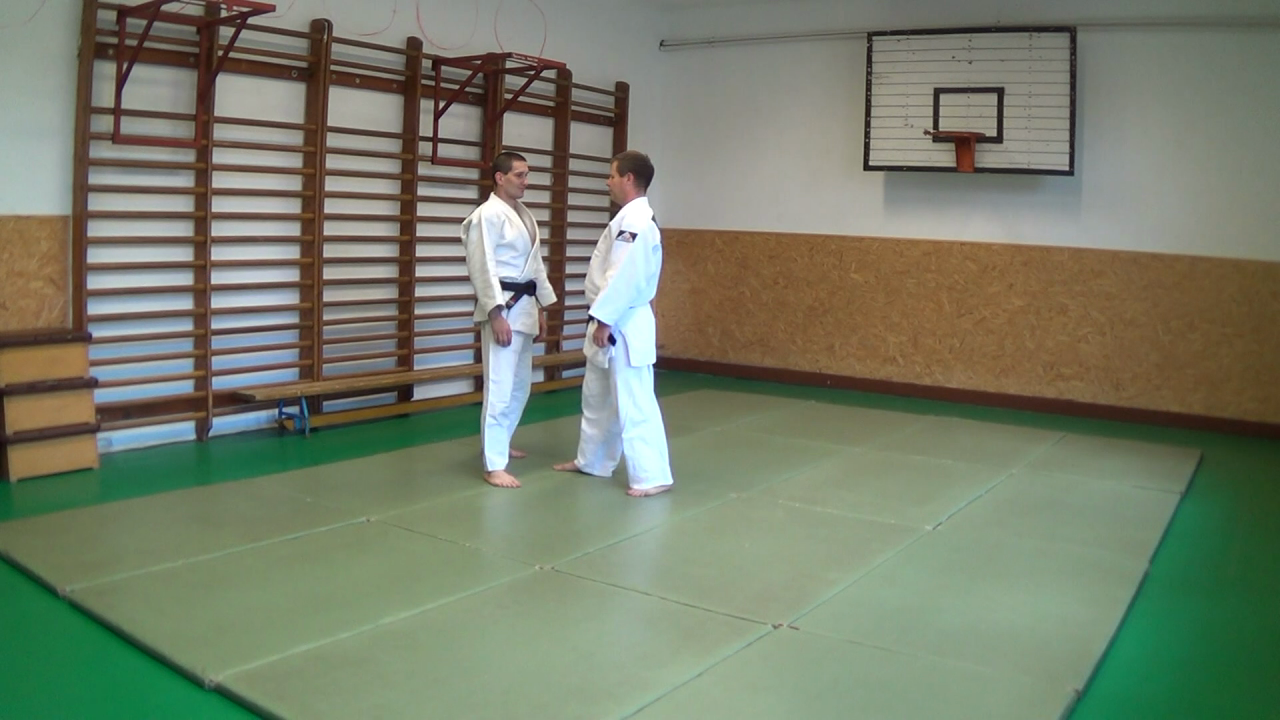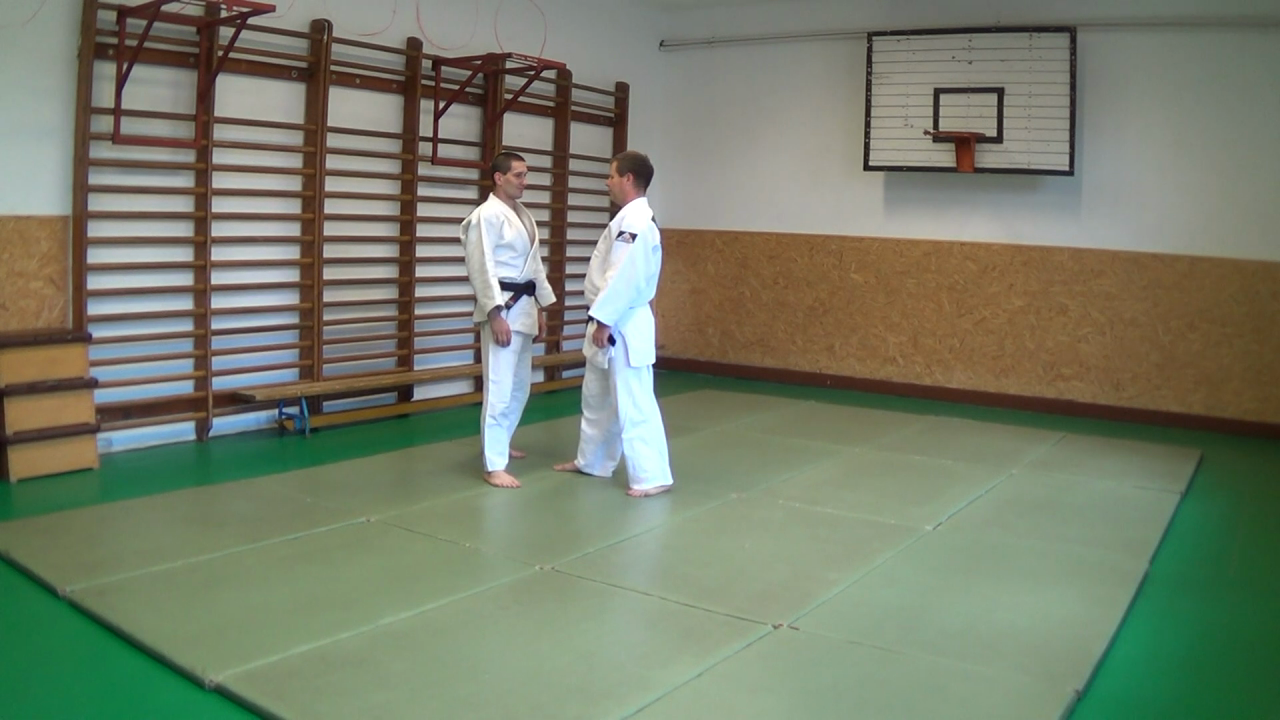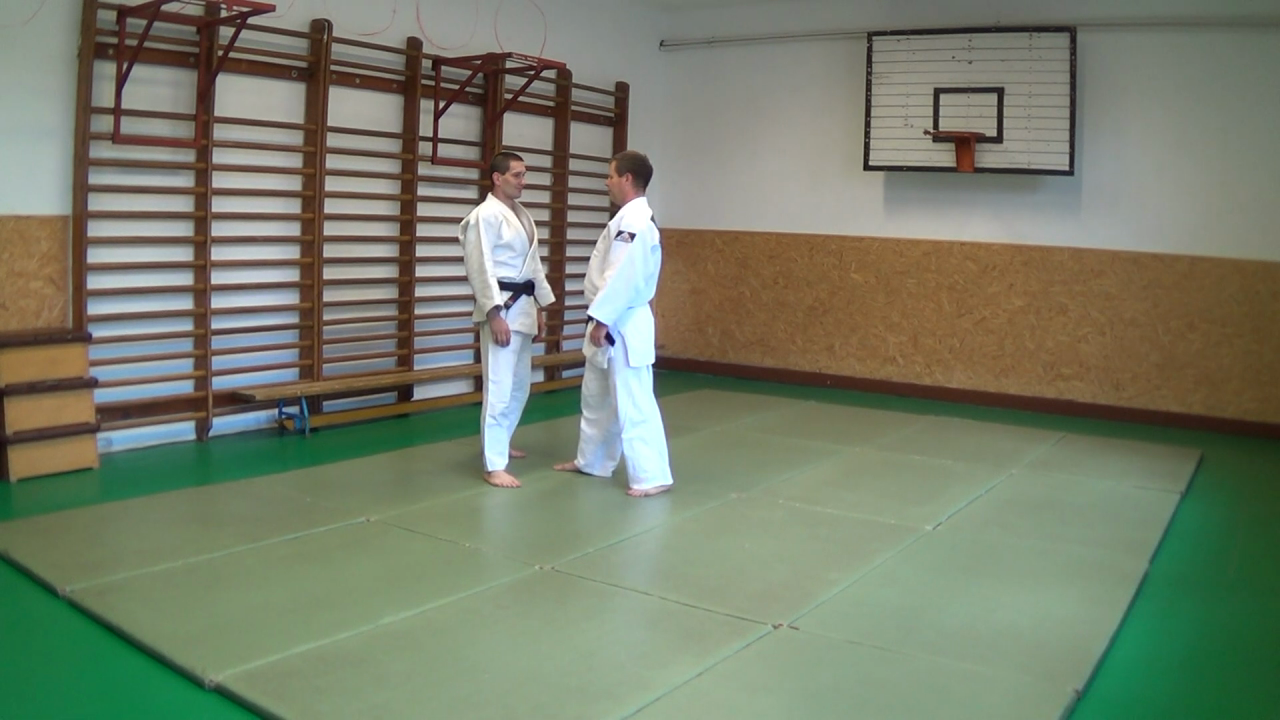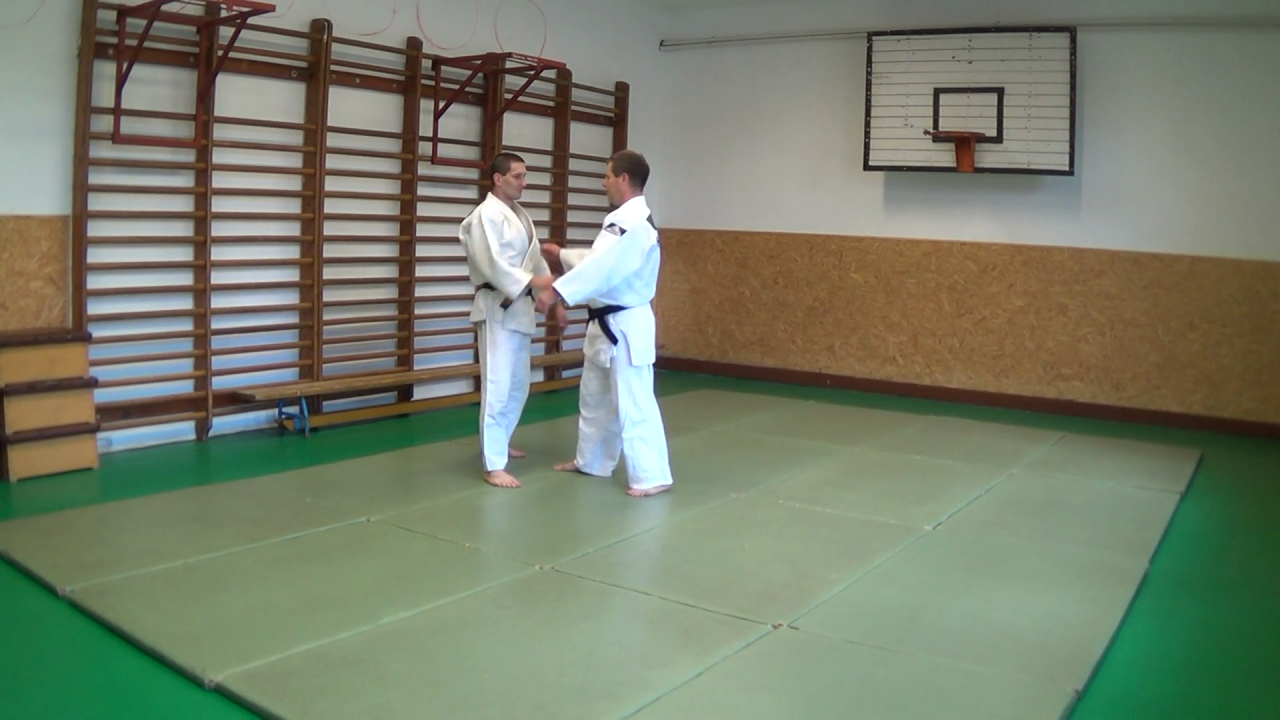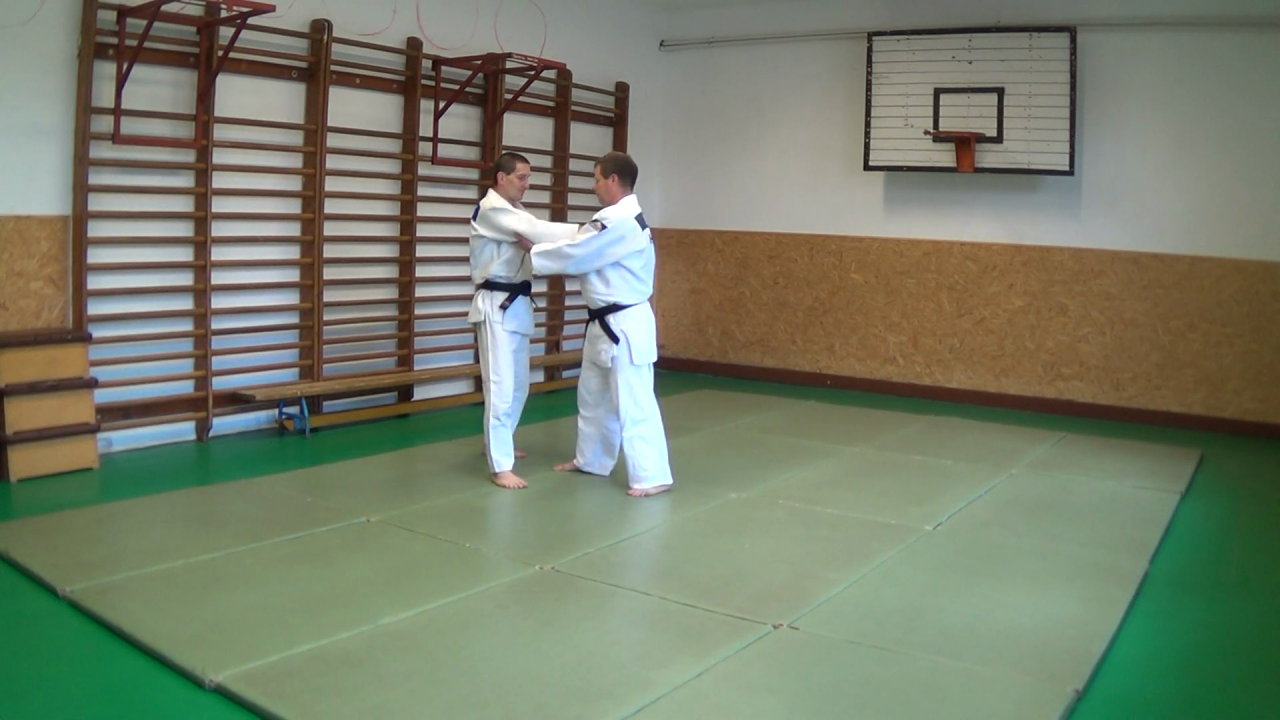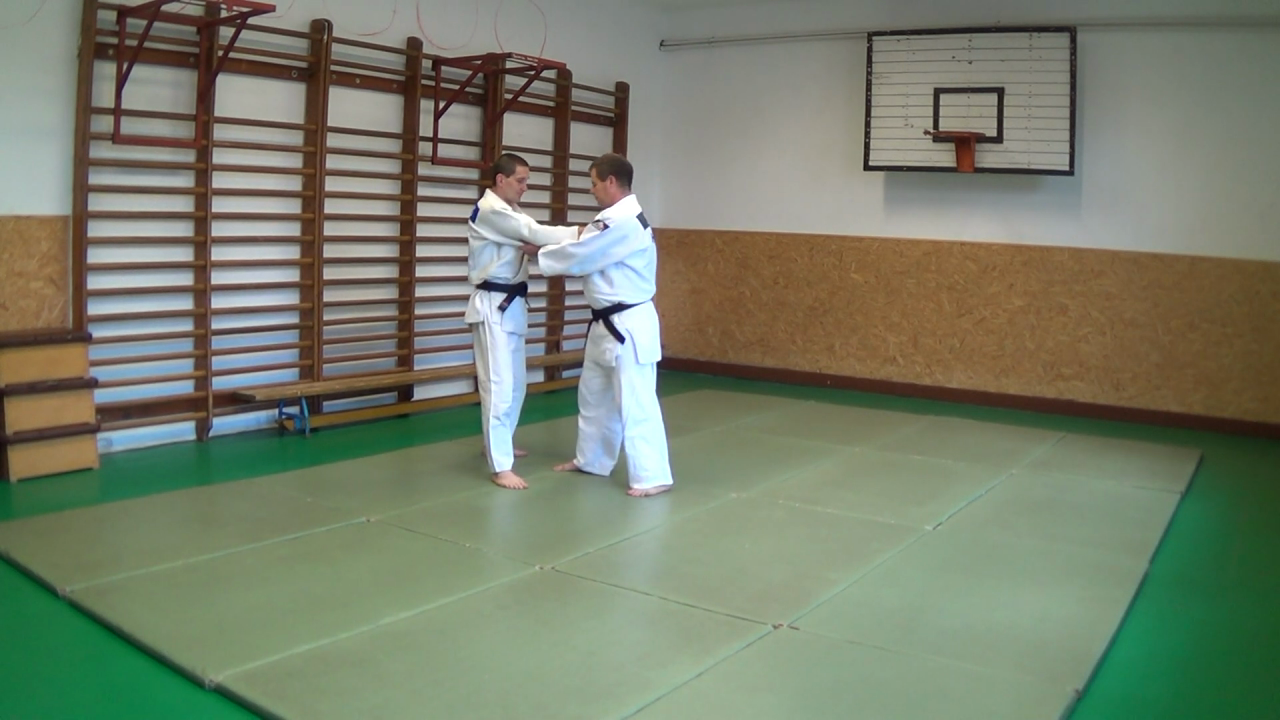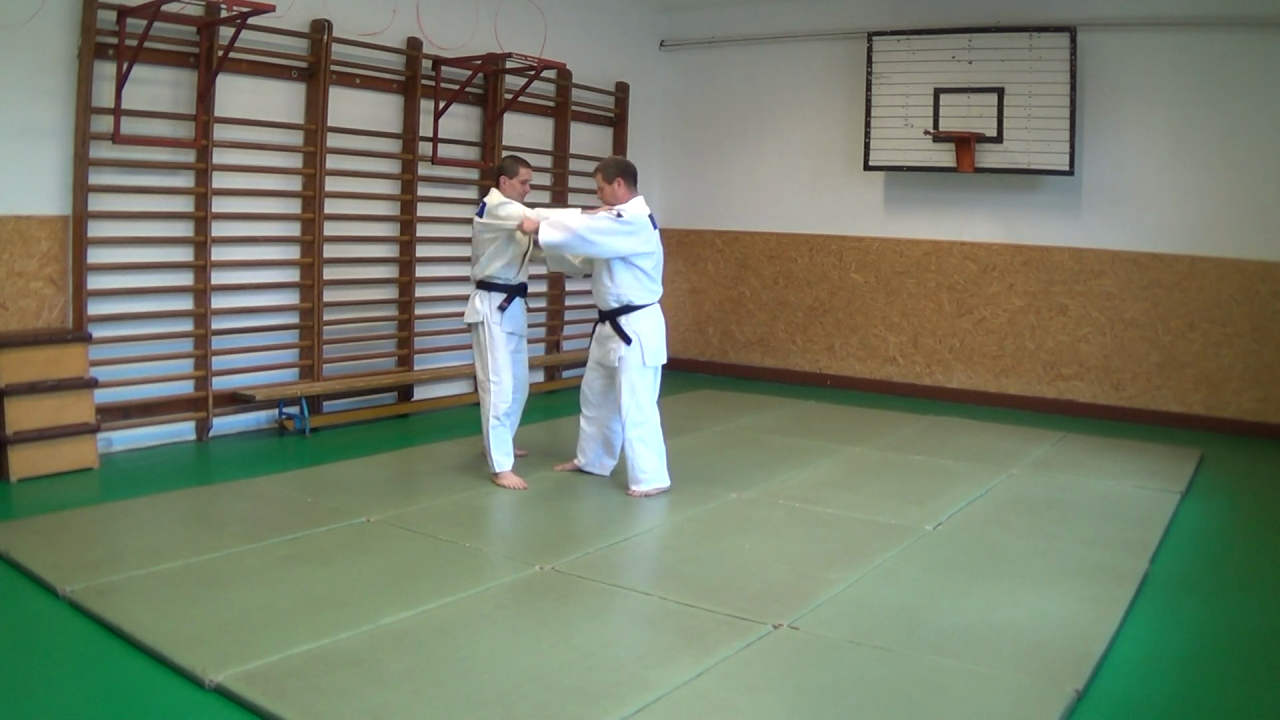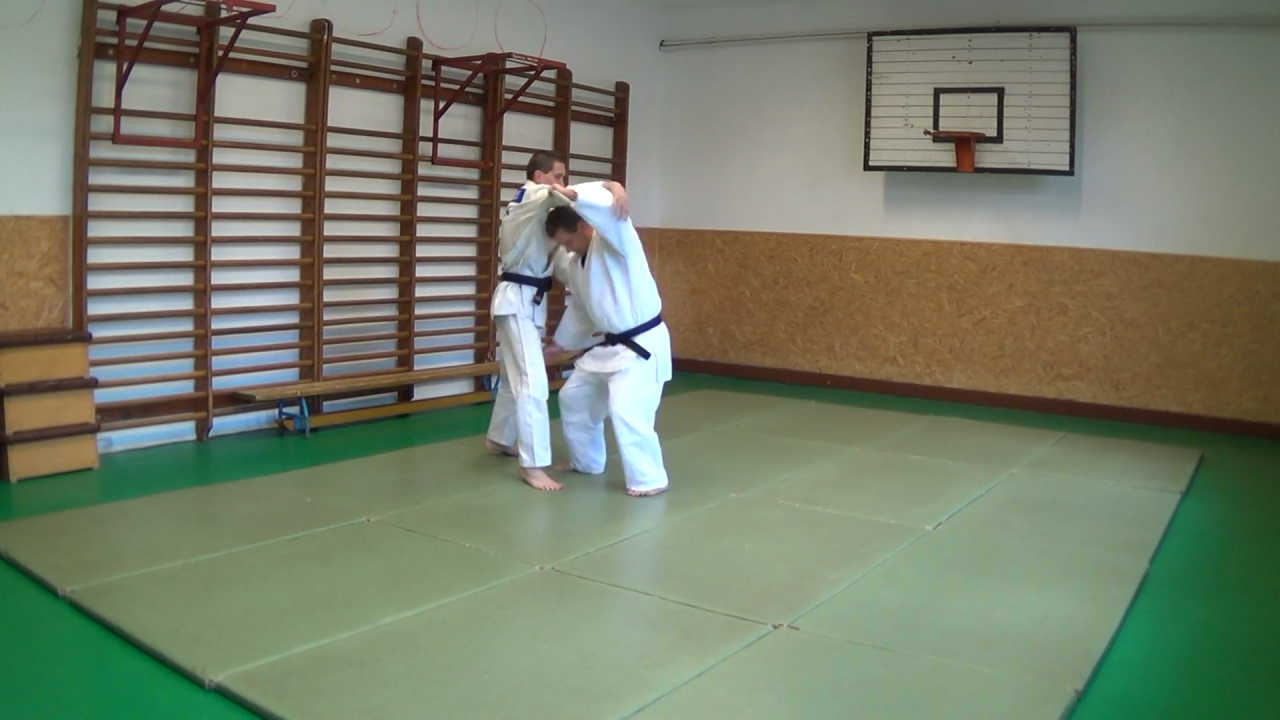
dt=0.4s
person 1, frame 1
left shoulder: (634, 220)
right shoulder: (631, 218)
left elbow: (624, 278)
left wrist: (604, 321)
left hip: (624, 326)
right hip: (615, 322)
left knee: (634, 403)
right knee: (598, 397)
left ankle: (652, 476)
right ankle: (592, 460)
person 1, frame 2
left shoulder: (634, 221)
right shoulder: (630, 218)
left elbow: (623, 278)
left wrist: (604, 321)
left hip: (624, 326)
right hip: (614, 323)
left knee: (634, 404)
right knee: (597, 397)
left ankle: (652, 477)
right ankle: (592, 461)
person 1, frame 3
left shoulder: (633, 221)
right shoulder: (630, 218)
left elbow: (622, 278)
left wrist: (601, 320)
right wrist: (601, 319)
left hip: (622, 327)
right hip: (613, 323)
left knee: (633, 404)
right knee: (596, 397)
left ankle: (651, 476)
right ankle: (591, 460)
person 1, frame 4
left shoulder: (631, 221)
right shoulder: (629, 218)
left elbow: (602, 265)
right elbow: (601, 259)
left wrist: (558, 289)
right wrist: (563, 256)
left hip: (625, 325)
right hip: (610, 323)
left knee: (633, 403)
right knee: (595, 396)
left ankle: (650, 476)
right ankle: (591, 460)
person 1, frame 5
left shoulder: (619, 222)
right shoulder: (622, 218)
left elbow: (575, 254)
right elbow: (585, 252)
left wrist: (533, 252)
right wrist: (543, 247)
left hip: (625, 325)
right hip: (607, 323)
left knee: (633, 402)
right knee: (593, 395)
left ankle: (651, 476)
right ankle: (591, 459)
person 1, frame 6
left shoulder: (621, 222)
right shoulder: (622, 218)
left elbow: (578, 256)
right elbow: (588, 256)
left wrist: (539, 253)
right wrist: (547, 251)
left hip: (629, 325)
right hip: (608, 323)
left knee: (635, 402)
right knee: (594, 395)
left ankle: (651, 476)
right ankle: (591, 459)
person 1, frame 7
left shoulder: (632, 221)
right shoulder: (625, 218)
left elbow: (581, 233)
right elbow: (584, 256)
left wrist: (540, 229)
right wrist: (547, 237)
left hip: (635, 327)
right hip: (614, 325)
left knee: (635, 405)
right knee: (597, 395)
left ankle: (651, 478)
right ankle: (592, 460)
person 1, frame 8
left shoulder: (615, 233)
right shoulder: (577, 261)
left elbow: (608, 204)
right elbow: (580, 312)
left wrist: (571, 195)
right wrist: (562, 341)
left hip: (642, 344)
right hip: (610, 344)
left knee: (625, 411)
right knee: (574, 397)
left ankle: (649, 479)
right ankle: (586, 462)
person 2, frame 1
left shoulder: (524, 215)
right shoulder: (487, 215)
right elbow: (482, 269)
left wrist: (541, 308)
right wrist: (496, 314)
left hip: (524, 305)
right hip: (502, 307)
left knee: (519, 384)
right knee: (500, 386)
left ankle: (500, 443)
right ankle: (494, 465)
person 2, frame 2
left shoulder: (522, 215)
right shoulder: (486, 216)
right elbow: (481, 269)
left wrist: (539, 308)
right wrist: (495, 314)
left hip: (524, 306)
right hip: (501, 307)
left knee: (519, 384)
right knee: (500, 386)
left ankle: (500, 443)
right ankle: (494, 465)
person 2, frame 3
left shoulder: (521, 214)
right shoulder: (485, 215)
right elbow: (480, 269)
left wrist: (539, 308)
right wrist: (494, 314)
left hip: (523, 305)
right hip: (500, 307)
left knee: (519, 384)
right knee: (500, 386)
left ankle: (499, 442)
right ankle: (494, 465)
person 2, frame 4
left shoulder: (520, 215)
right shoulder: (486, 215)
left elbow: (535, 261)
right elbow: (492, 264)
right wrist: (536, 284)
left hip: (520, 306)
right hip: (498, 307)
left knee: (518, 384)
right knee: (498, 385)
left ankle: (499, 442)
right ankle: (493, 465)
person 2, frame 5
left shoulder: (516, 213)
right shoulder: (491, 210)
left elbow: (539, 240)
right elbow: (536, 232)
left wrist: (581, 237)
right wrist: (582, 233)
left hip: (518, 304)
right hip: (497, 307)
left knee: (517, 384)
right knee: (501, 386)
left ankle: (497, 443)
right ankle: (501, 467)
person 2, frame 6
left shoulder: (510, 213)
right shoulder: (489, 211)
left elbow: (532, 241)
right elbow: (536, 234)
left wrist: (580, 237)
right wrist: (583, 232)
left hip: (510, 305)
right hip: (492, 307)
left knee: (514, 383)
right knee: (499, 386)
left ankle: (498, 443)
right ankle: (501, 467)
person 2, frame 7
left shoulder: (512, 212)
right shoulder: (495, 207)
right elbow: (540, 219)
left hip: (511, 306)
right hip: (492, 307)
left knee: (517, 383)
right knee: (498, 386)
left ankle: (500, 443)
right ankle: (500, 466)
person 2, frame 8
left shoulder: (541, 208)
right shoulder: (528, 197)
left elbow: (562, 248)
right elbow: (559, 194)
right wrist: (611, 189)
left hip: (527, 299)
right hip: (517, 300)
left knee: (515, 375)
right knee: (532, 380)
left ankle: (500, 437)
right ankle: (533, 465)
